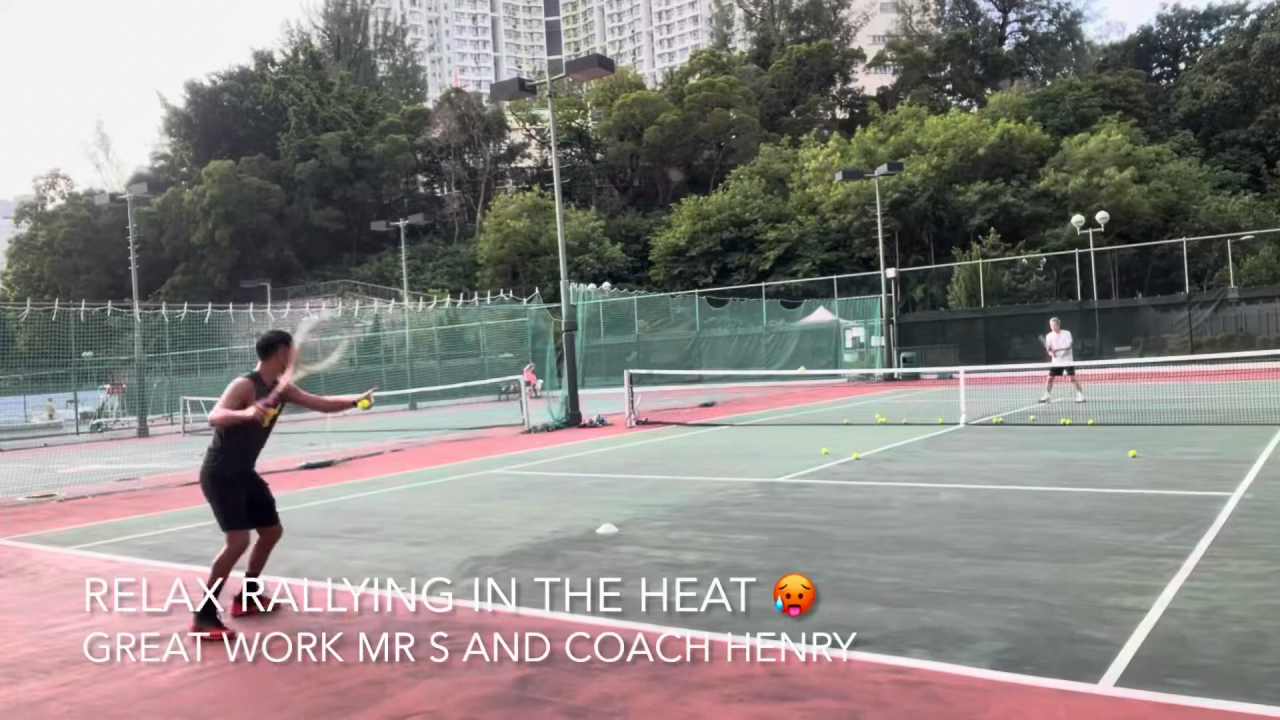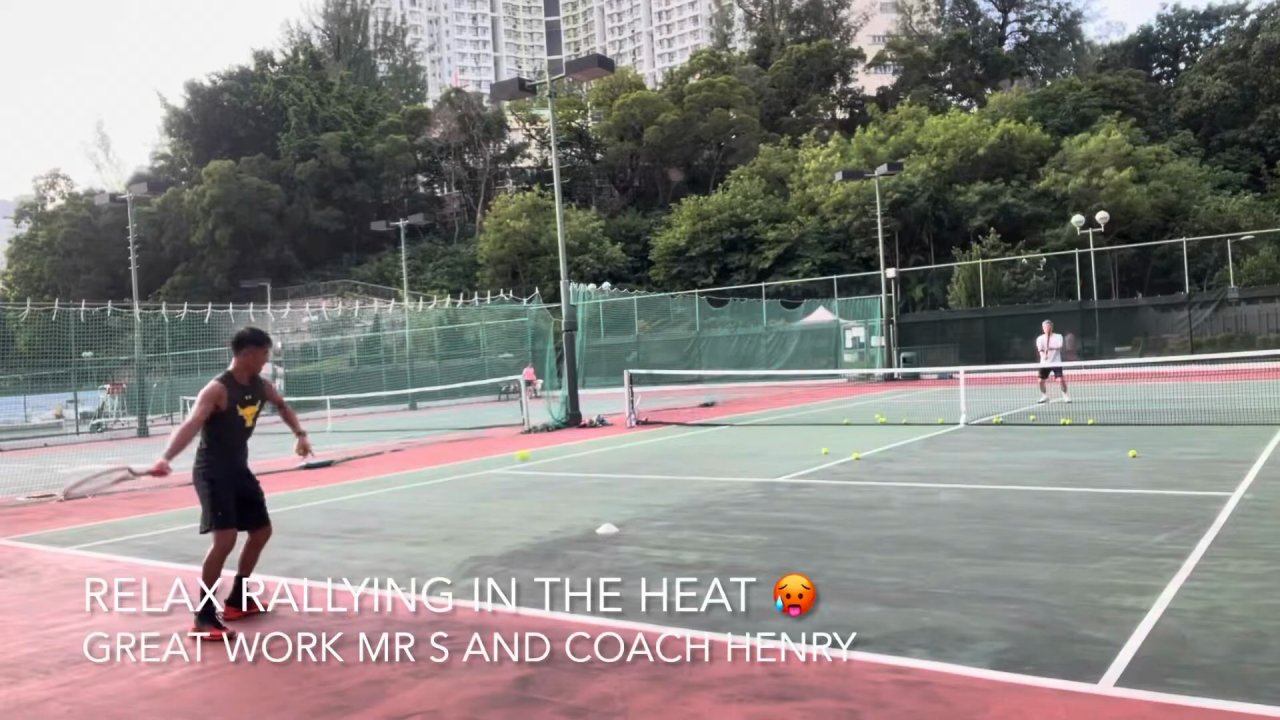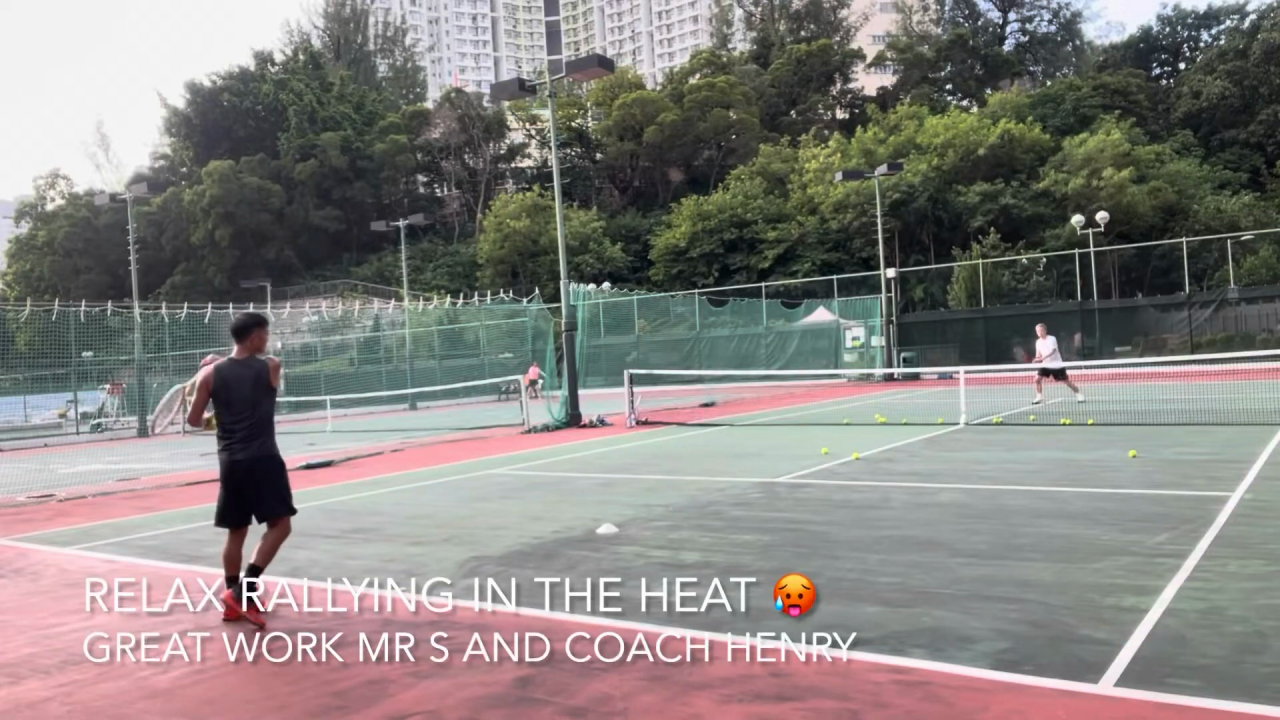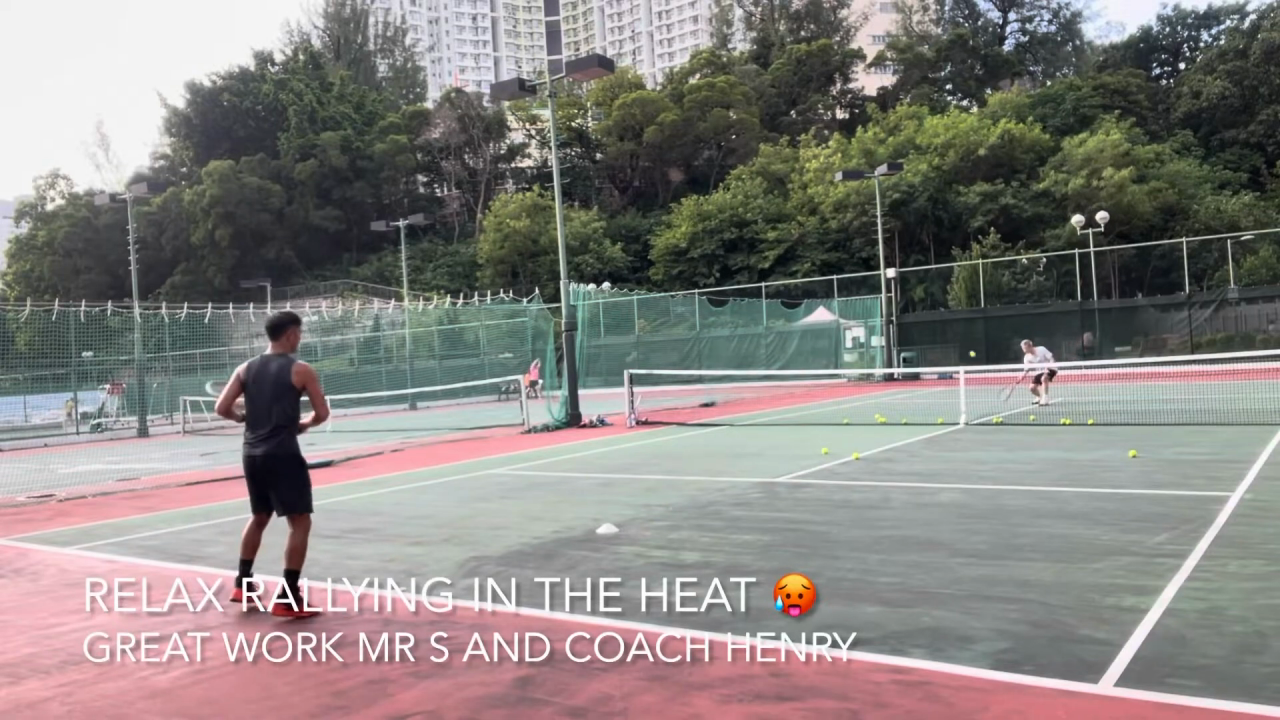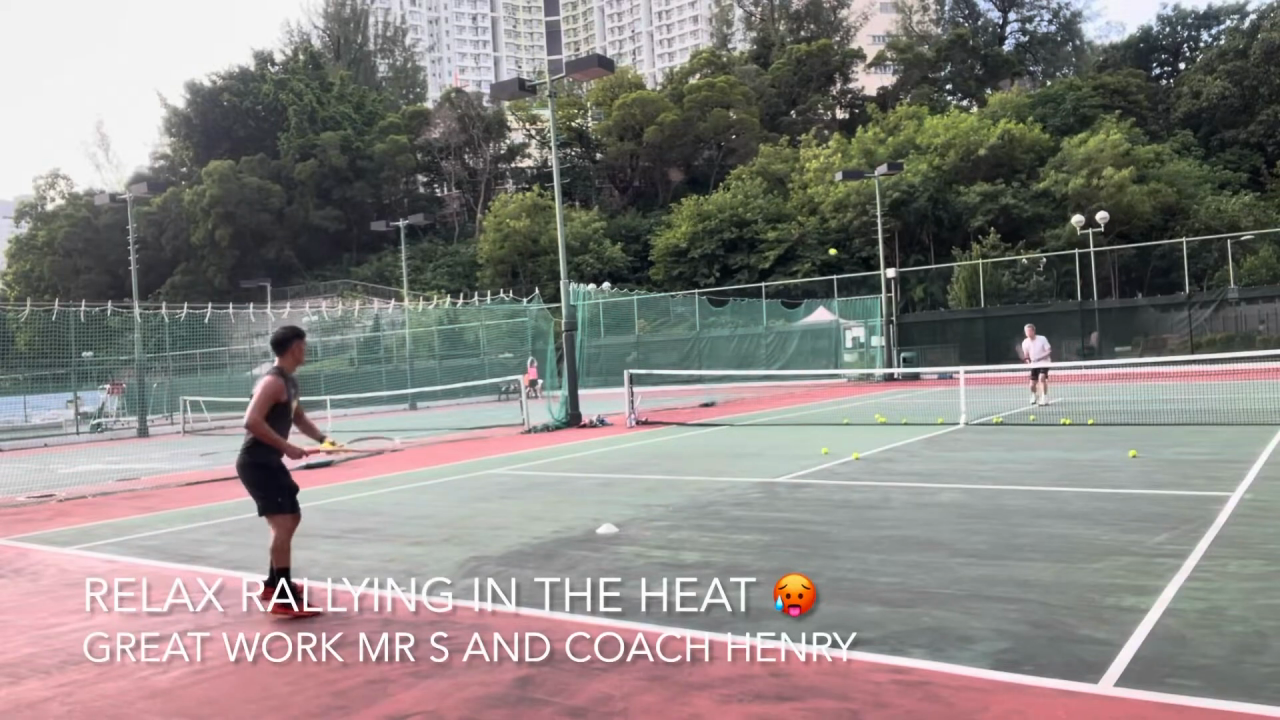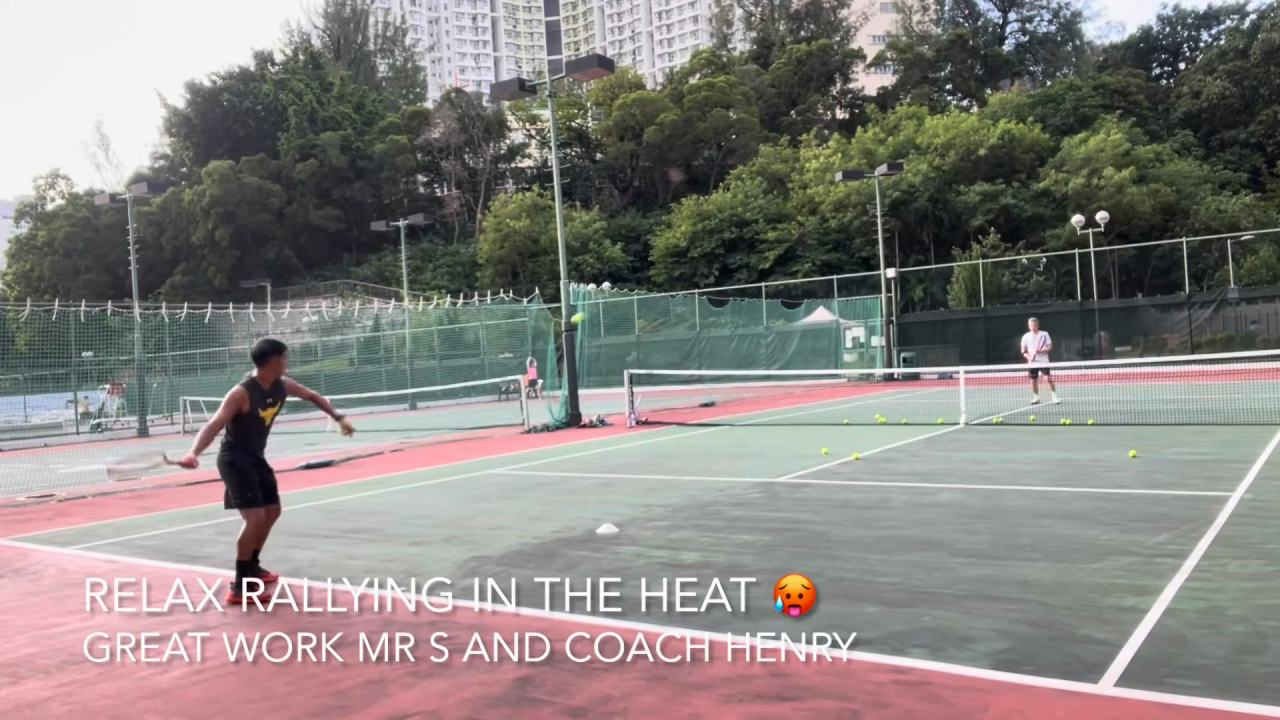
dt=0.5s
person 1, frame 1
left shoulder: (281, 389)
right shoulder: (244, 386)
left elbow: (321, 403)
right elbow: (215, 418)
left wrist: (354, 400)
right wrist: (247, 414)
left hip: (244, 473)
right hip: (220, 473)
left knee: (271, 532)
right knee: (237, 541)
left ankle: (246, 598)
right ankle: (204, 615)
person 1, frame 2
left shoulder: (260, 386)
right shoulder: (217, 390)
left elbow: (283, 406)
right elbow: (189, 426)
left wrist: (300, 434)
right wrist: (166, 458)
left hip: (239, 472)
right hip: (213, 474)
left knee: (261, 532)
right knee: (224, 540)
left ankle: (237, 601)
right ankle: (204, 616)
person 1, frame 3
left shoulder: (210, 374)
right shoulder: (271, 367)
left elbow: (193, 419)
left hip: (230, 463)
right hip: (263, 460)
left knee: (236, 532)
right knee: (280, 526)
left ankle: (235, 600)
right ankle: (243, 588)
person 1, frame 4
left shoulder: (246, 369)
right shoulder: (301, 370)
left elbow: (222, 408)
right elbow: (322, 413)
right wrist: (301, 424)
left hip: (252, 455)
right hip: (283, 455)
left knee: (259, 517)
right knee: (300, 523)
left ankle: (242, 584)
right ankle: (287, 599)
person 1, frame 5
left shoulder: (289, 382)
right shoulder: (273, 382)
left elbow: (300, 418)
right elbow: (252, 421)
left wrist: (323, 439)
right wrist: (286, 447)
left hip: (270, 462)
right hip: (256, 463)
left knee: (292, 517)
right knee: (284, 523)
left ankle: (277, 583)
right ankle: (285, 598)
person 1, frame 6
left shoulder: (282, 385)
right shoulder: (241, 394)
left elbow: (311, 395)
right elbow: (213, 427)
left wrist: (339, 417)
right wrist: (194, 453)
left hip: (256, 459)
right hip: (235, 460)
left knee: (272, 511)
right knee: (255, 518)
left ankle: (251, 567)
right ankle: (238, 586)
